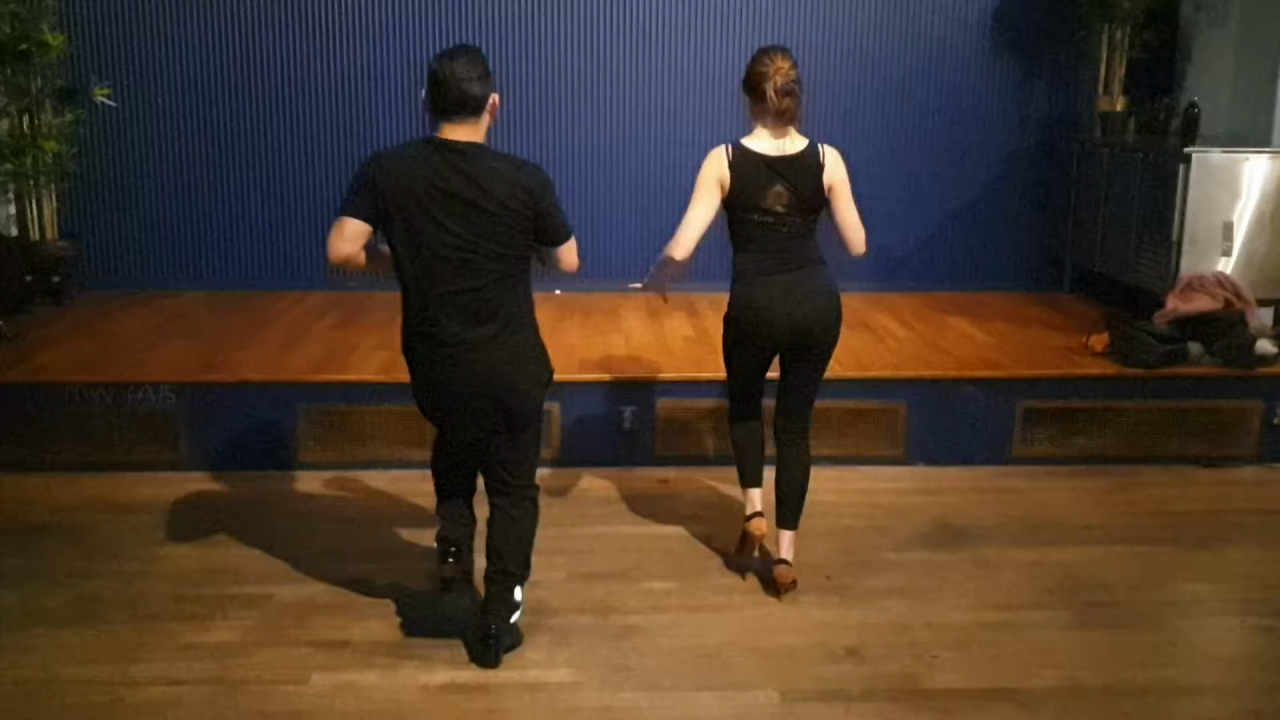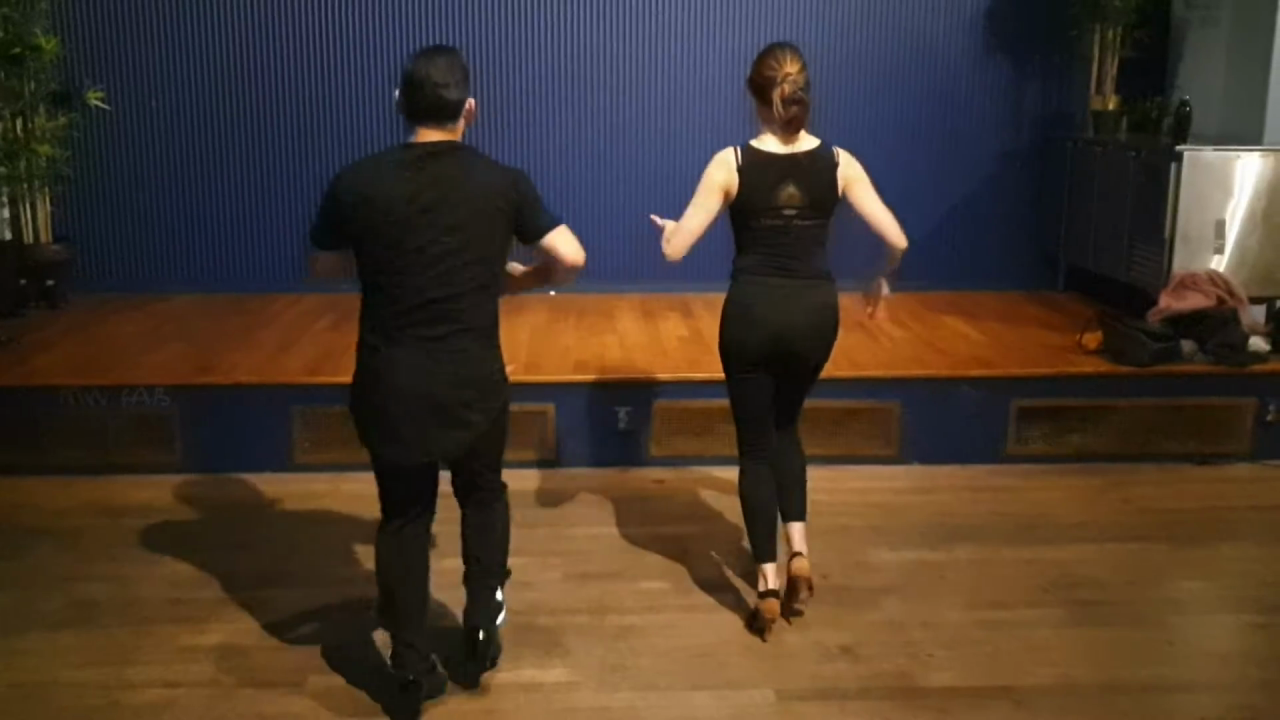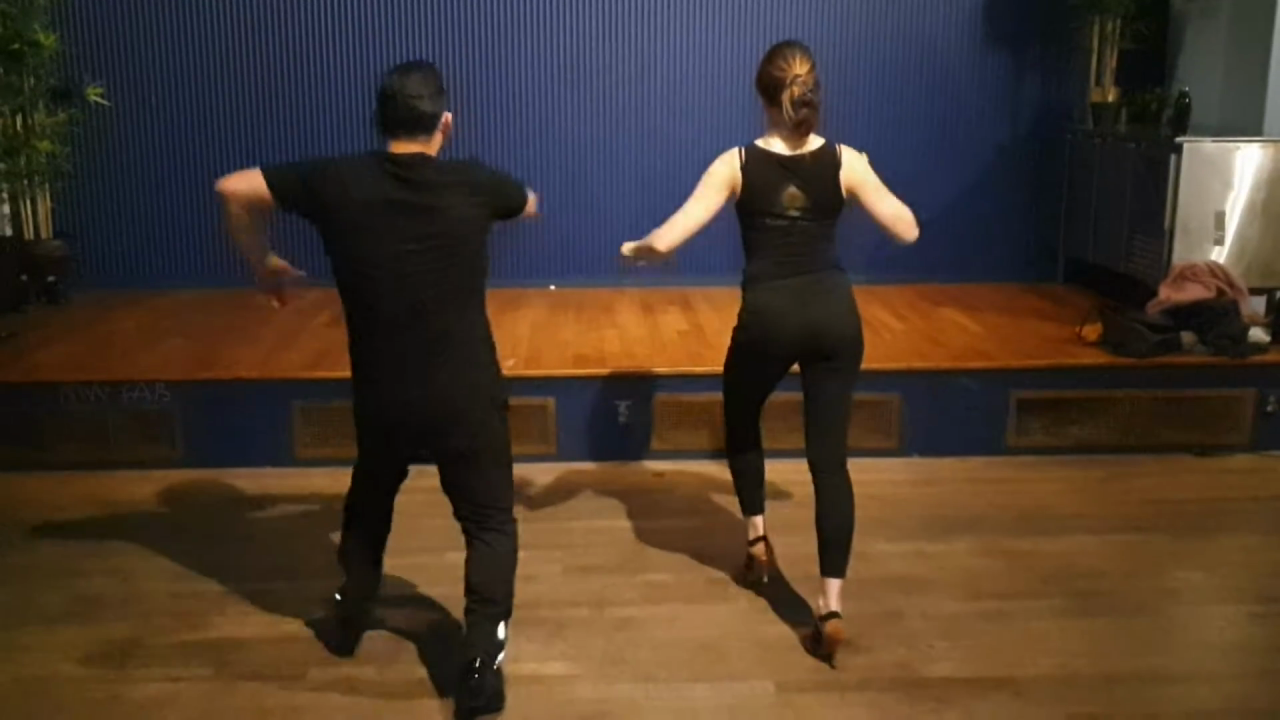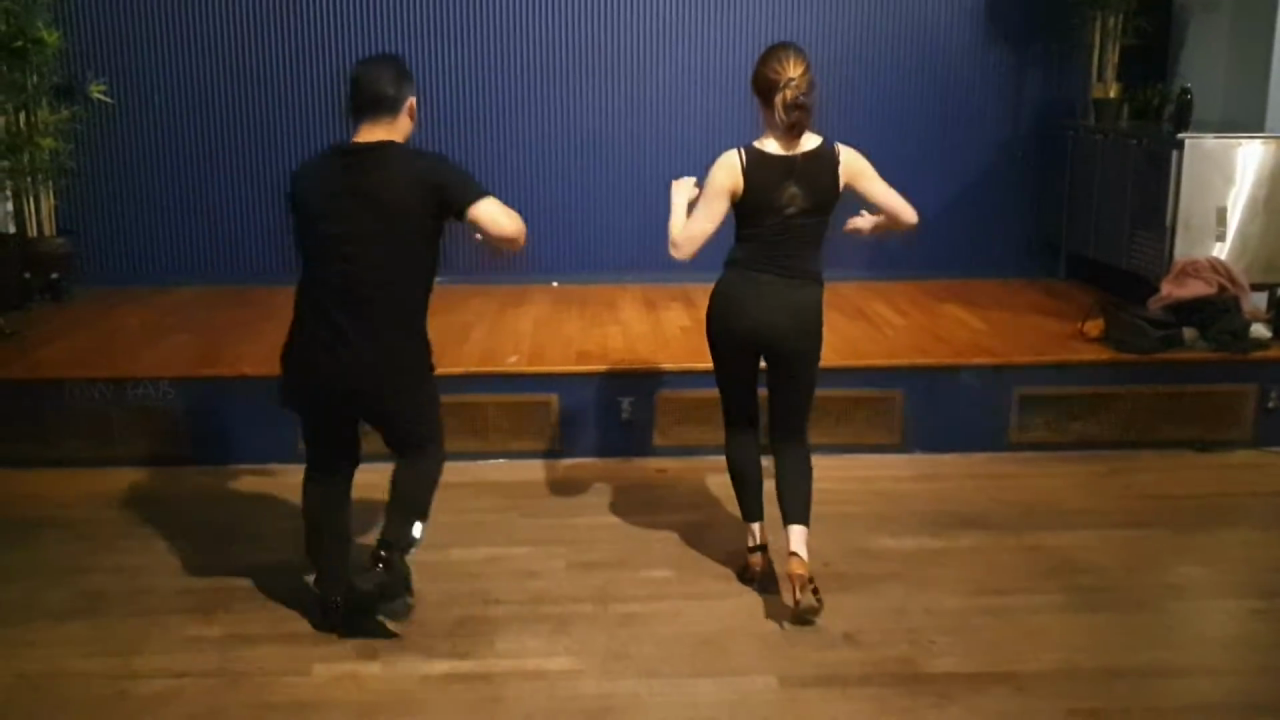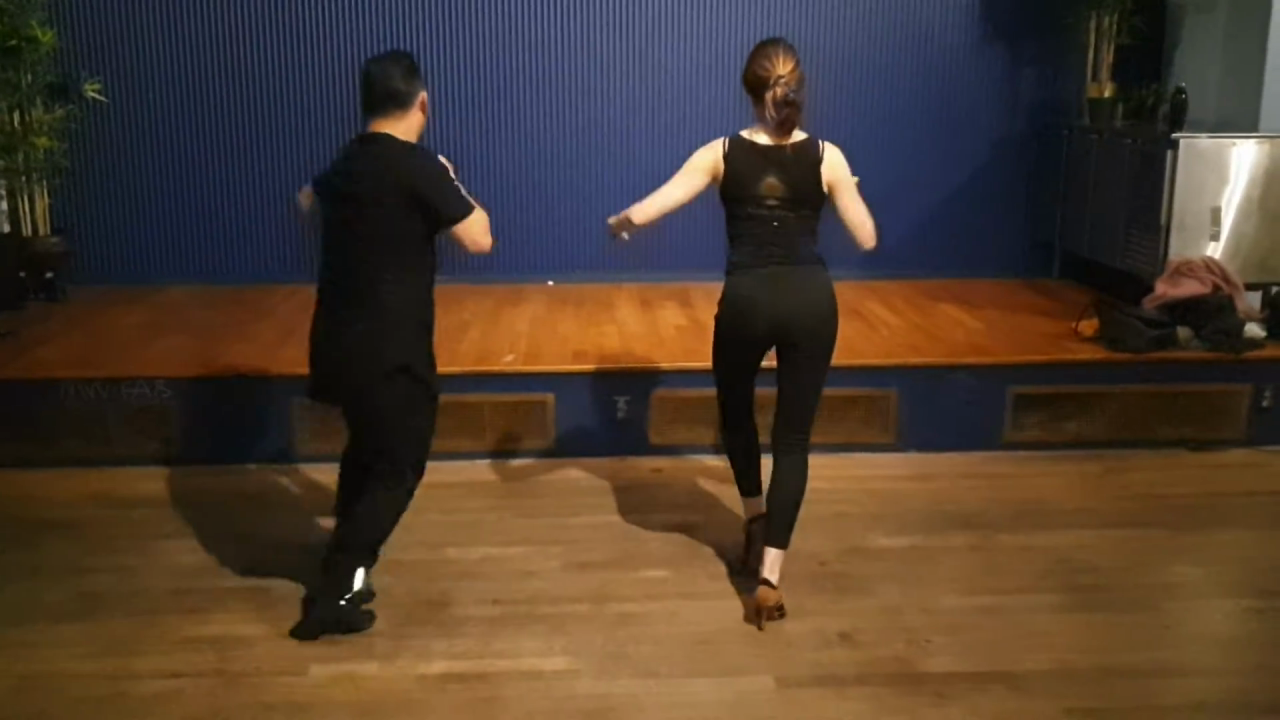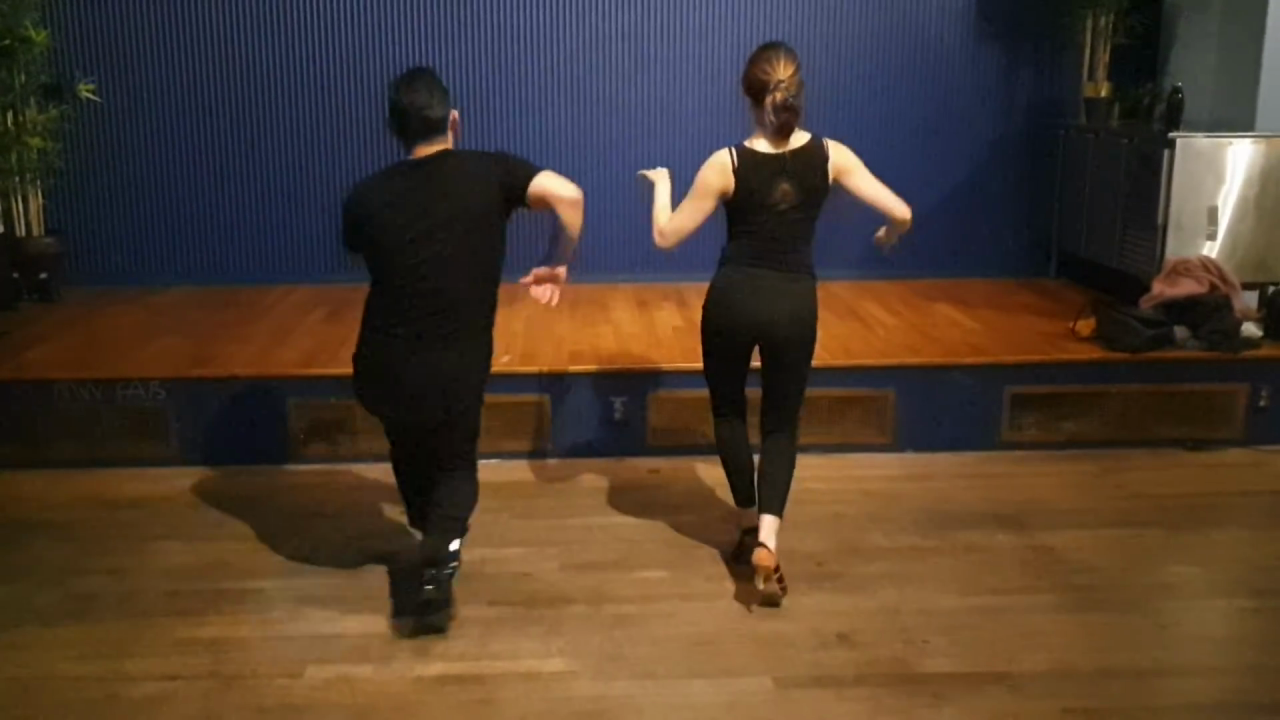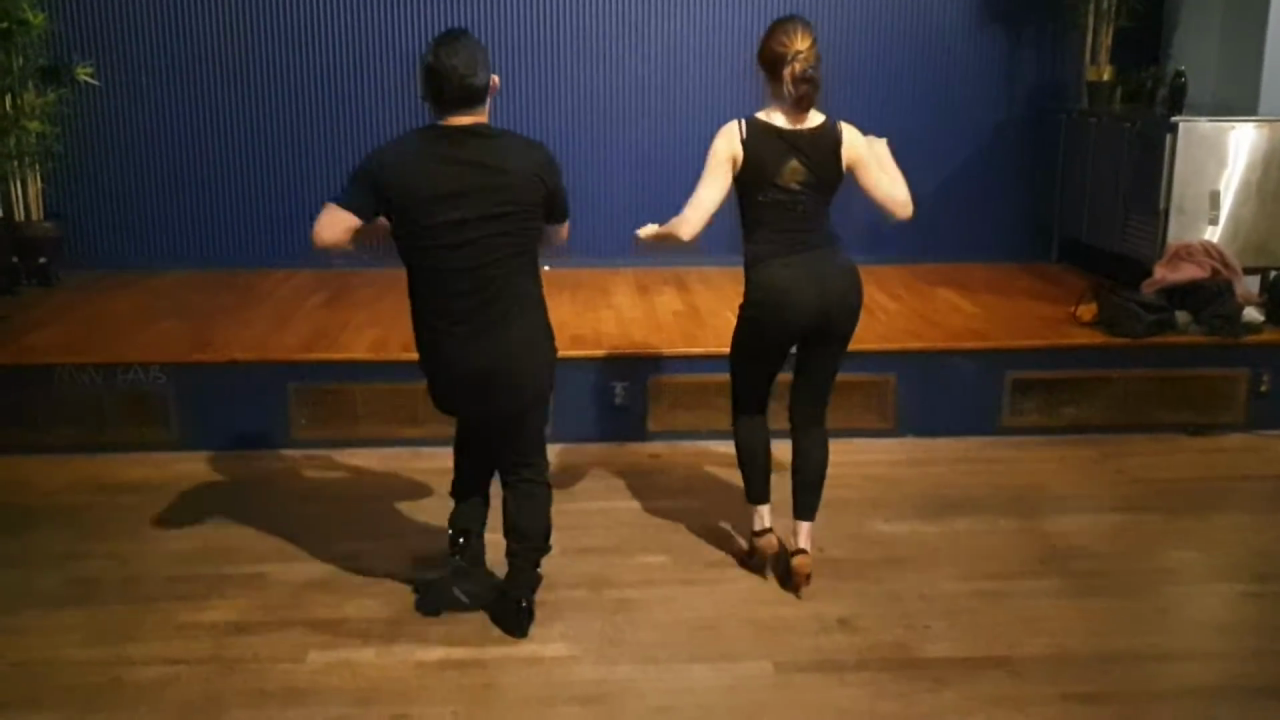
dt=0.4s
person 1, frame 1
left shoulder: (386, 169)
right shoulder: (525, 179)
left elbow: (341, 252)
right elbow: (568, 262)
left hip: (434, 366)
right hip: (511, 364)
left knee: (456, 446)
right knee: (512, 487)
left ankle: (451, 549)
right ankle: (497, 625)
person 1, frame 2
left shoulder: (355, 182)
right shoulder: (499, 183)
left elbow: (326, 265)
right elbow: (570, 259)
right wrist: (522, 276)
left hip: (390, 386)
right hip: (472, 383)
left knee: (403, 520)
right knee: (483, 495)
left ankle: (412, 663)
right ankle: (484, 624)
person 1, frame 3
left shoulder: (339, 183)
right shoulder: (473, 184)
left elbow: (233, 190)
right elbow: (530, 205)
left wrist: (261, 262)
left hip: (383, 397)
right hip: (467, 396)
left knee: (371, 491)
right knee: (490, 523)
left ankle: (353, 605)
right ankle: (481, 664)
person 1, frame 4
left shoulder: (309, 176)
right shoulder: (422, 169)
right elbow: (508, 229)
right wrist: (504, 231)
left hip: (315, 358)
right hip: (392, 362)
left knee: (327, 469)
right knee: (420, 450)
left ankle: (333, 594)
right ankle: (390, 563)
person 1, frame 5
left shoulder: (344, 164)
right shoulder: (416, 164)
left elbow: (316, 212)
right elbow: (478, 239)
right wrist: (448, 182)
left hip: (335, 344)
right hip: (389, 349)
left knee: (364, 449)
right knee: (395, 471)
left ankle: (344, 569)
right ankle: (334, 597)
person 1, frame 6
left shoulder: (364, 198)
right shoulder: (488, 172)
right elbow: (567, 195)
right wrist: (558, 265)
left hip: (384, 367)
right hip: (456, 369)
left knee: (412, 459)
right knee: (455, 470)
left ankle: (436, 552)
right ankle: (436, 571)
person 1, frame 7
left shoulder: (396, 161)
right shoulder: (534, 160)
left elbow: (327, 235)
right elbow: (558, 236)
left wrist: (384, 224)
left hip: (449, 355)
right hip: (524, 350)
left knee: (476, 444)
right knee: (526, 468)
left ankle: (466, 563)
right ankle: (520, 597)
person 2, frame 1
left shoulder: (724, 161)
right shoulder: (827, 161)
left elbow: (681, 249)
right elbow: (857, 245)
left wrist: (659, 274)
left hip: (755, 306)
right hip: (816, 303)
left knee: (744, 404)
right knee: (796, 420)
left ankle: (755, 512)
right ankle: (786, 560)
person 2, frame 2
left shoulder: (729, 164)
right shoulder: (836, 163)
left elbow: (675, 247)
right elbow: (896, 242)
left wrist: (664, 229)
right wrist: (880, 282)
left hip: (751, 313)
right hip: (814, 312)
left knee: (755, 446)
right knee: (784, 431)
left ankle: (766, 589)
right ankle: (798, 550)
person 2, frame 3
left shoulder: (739, 163)
right shoulder: (848, 162)
left elbow: (668, 240)
right elbow: (907, 233)
left wrist: (639, 249)
left hip: (769, 316)
right hip: (835, 315)
left knee: (740, 420)
right knee: (829, 458)
left ankle: (757, 537)
right ankle: (832, 607)
person 2, frame 4
left shoulder: (733, 165)
right shoulder: (839, 160)
left elbow: (681, 248)
right elbow: (906, 217)
left wrist: (679, 202)
right wrist: (872, 224)
left hip: (738, 307)
right hip: (800, 311)
left knee: (741, 428)
right knee: (792, 436)
left ankle: (759, 549)
right ankle: (796, 553)
person 2, frame 5
left shoulder: (723, 153)
right shoulder: (827, 157)
left elbow: (645, 212)
right elbow: (866, 241)
left wrist: (621, 222)
right wrist: (841, 195)
left hip: (747, 302)
right hip: (811, 302)
left knee: (735, 414)
right knee: (794, 438)
left ankle: (756, 516)
right ankle: (769, 579)
person 2, frame 6
left shoulder: (724, 164)
right shoulder: (829, 156)
left elbow: (666, 236)
right elbow: (901, 214)
left wrist: (661, 187)
right wrist: (891, 233)
left hip: (734, 302)
right hip: (796, 305)
left knee: (729, 414)
right knee: (781, 426)
left ankle: (752, 527)
right ankle: (766, 542)
person 2, frame 7
left shoulder: (738, 136)
right shoulder: (846, 139)
left elbow: (689, 228)
right elbow: (902, 210)
left wrist: (654, 232)
right wrist: (882, 155)
left hip: (775, 291)
right hip: (837, 285)
left knee: (748, 404)
right knee: (810, 415)
left ankle: (763, 530)
right ankle: (800, 544)
